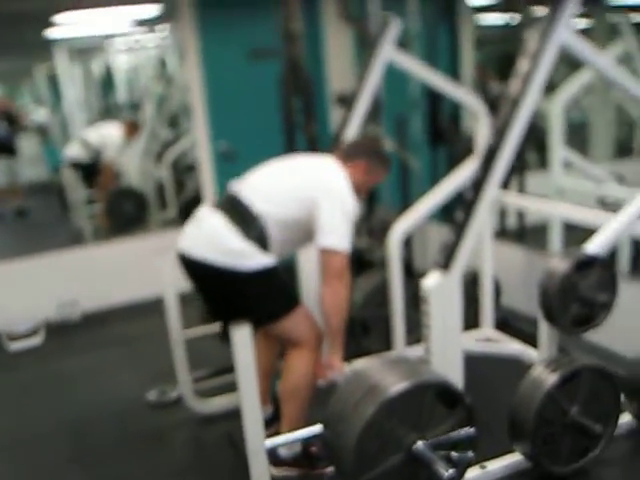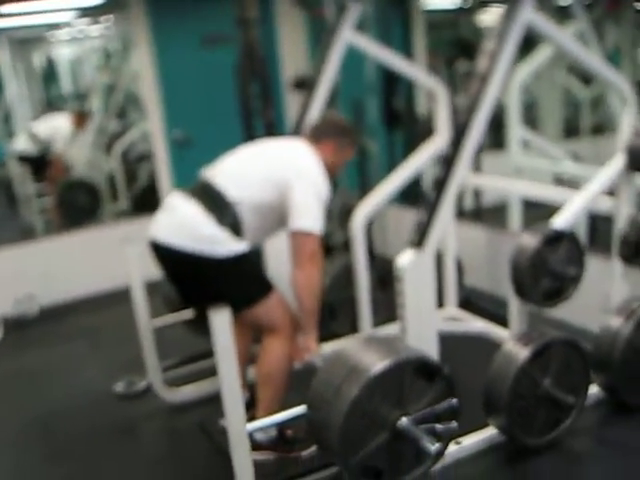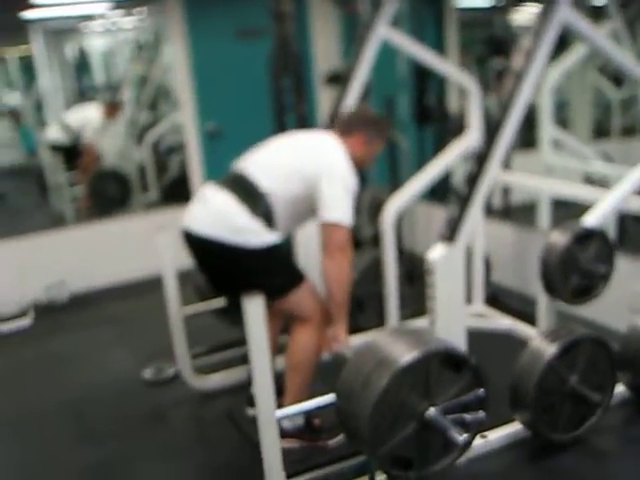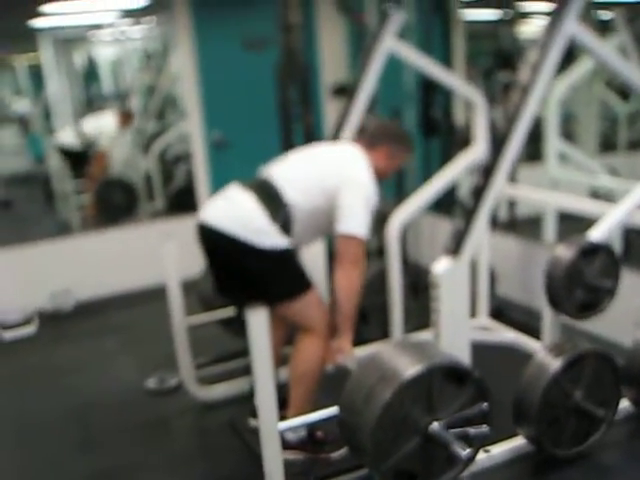
dt=0.5s
person 1, frame 1
left shoulder: (309, 165)
right shoulder: (339, 192)
right elbow: (334, 276)
right wrist: (335, 354)
left hip: (195, 243)
right hip: (231, 256)
left knee: (269, 326)
right knee: (305, 340)
left ankle: (264, 419)
right ankle: (287, 451)
person 1, frame 2
left shoulder: (276, 150)
right shoulder: (310, 174)
right elbow: (307, 260)
right wrist: (310, 335)
left hip: (166, 231)
right hip: (203, 243)
left knee: (242, 312)
right knee: (280, 326)
right ankle: (264, 434)
person 1, frame 3
left shoulder: (307, 142)
right shoulder: (338, 166)
right elbow: (337, 251)
right wrist: (340, 325)
left hip: (199, 222)
right hip: (236, 233)
left knee: (272, 301)
right knee: (311, 315)
right ankle: (290, 422)
person 1, frame 4
left shoulder: (332, 154)
right shoulder: (359, 178)
right elbow: (349, 263)
right wrist: (345, 337)
left hip: (216, 219)
right hip: (249, 235)
left knee: (278, 311)
right knee: (316, 325)
right ankle: (294, 433)
